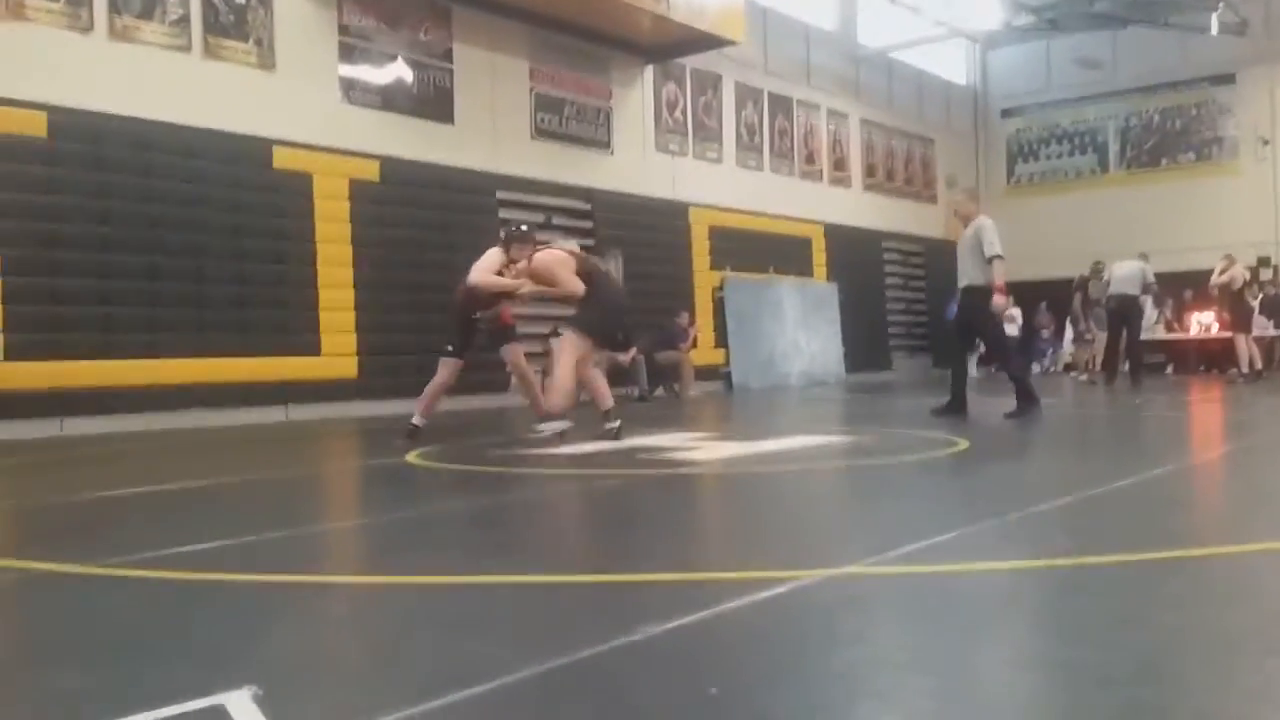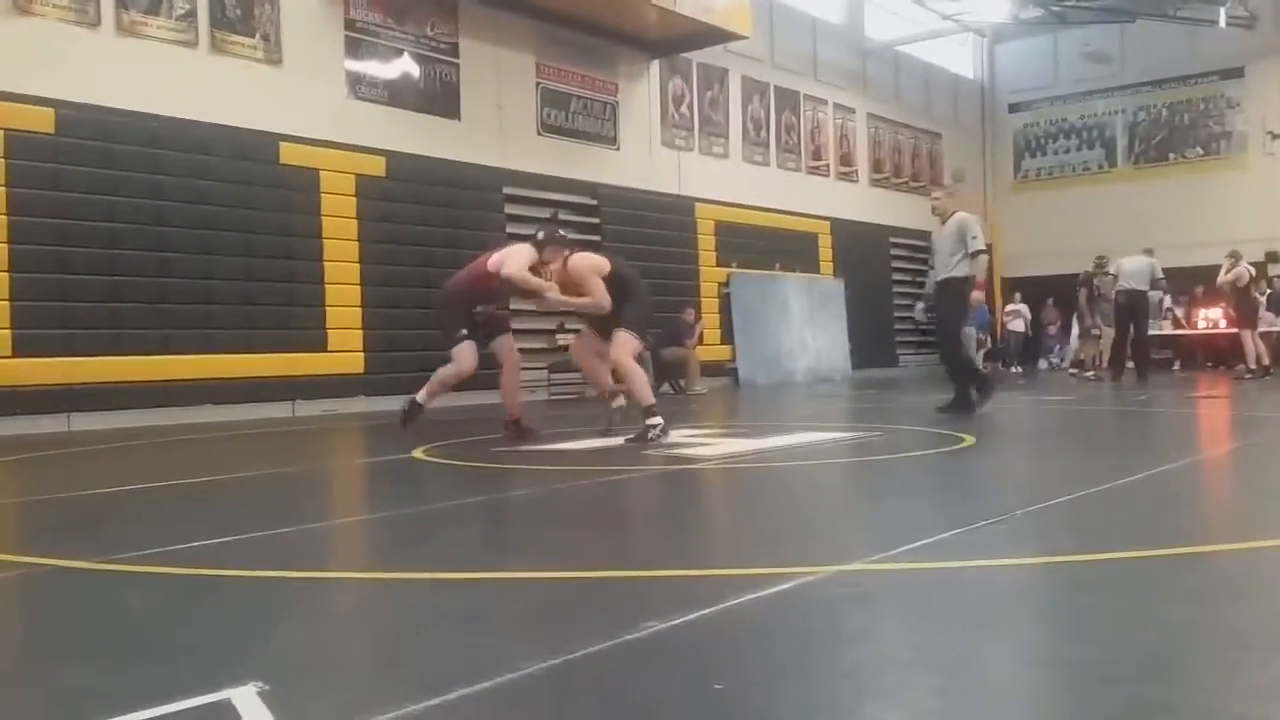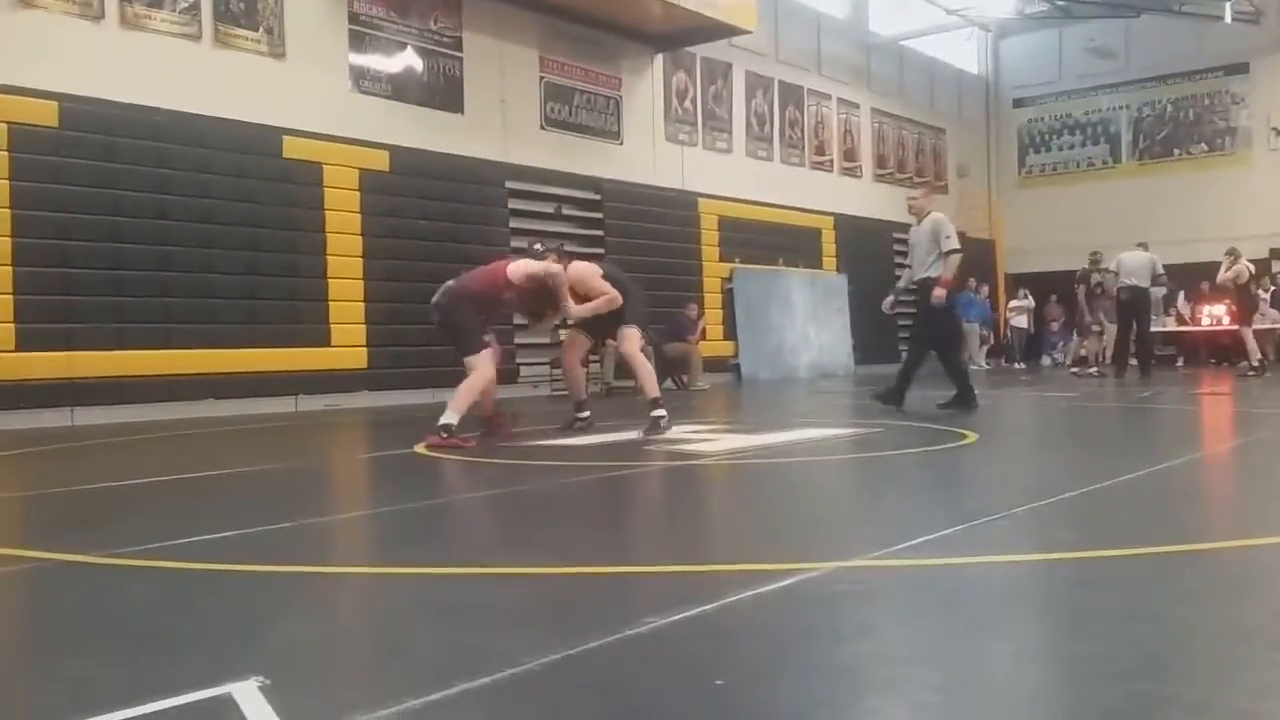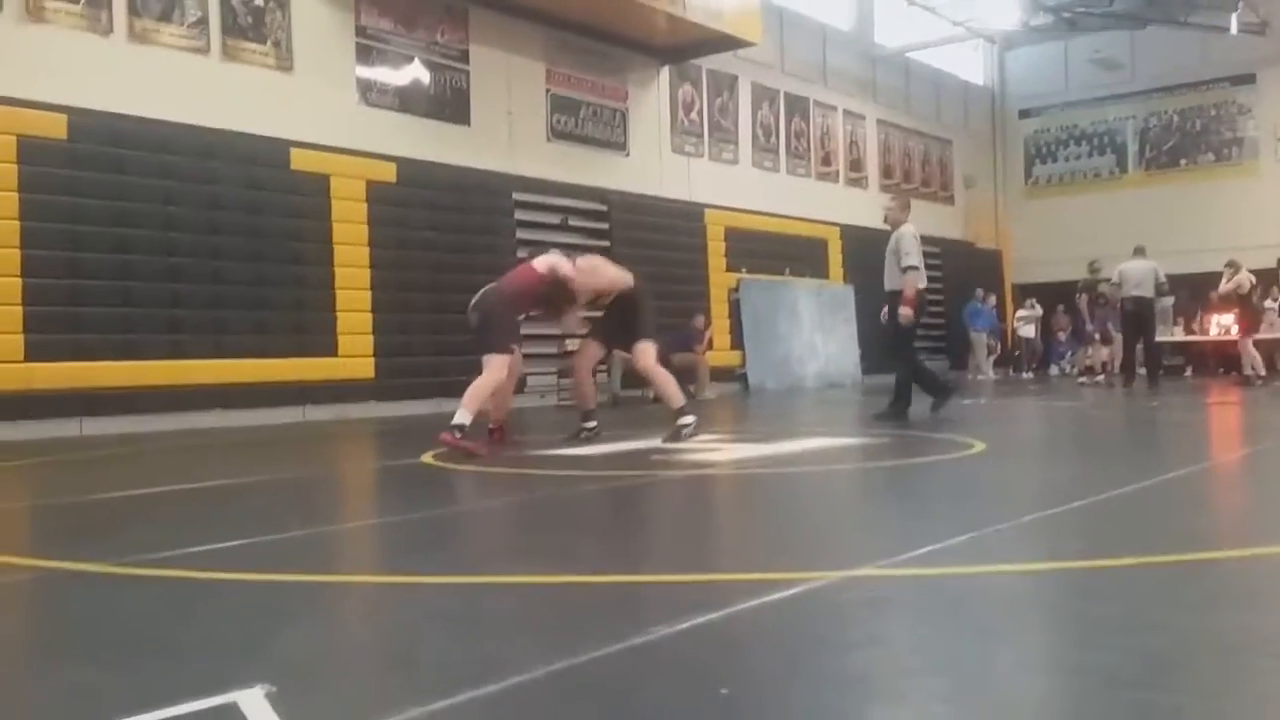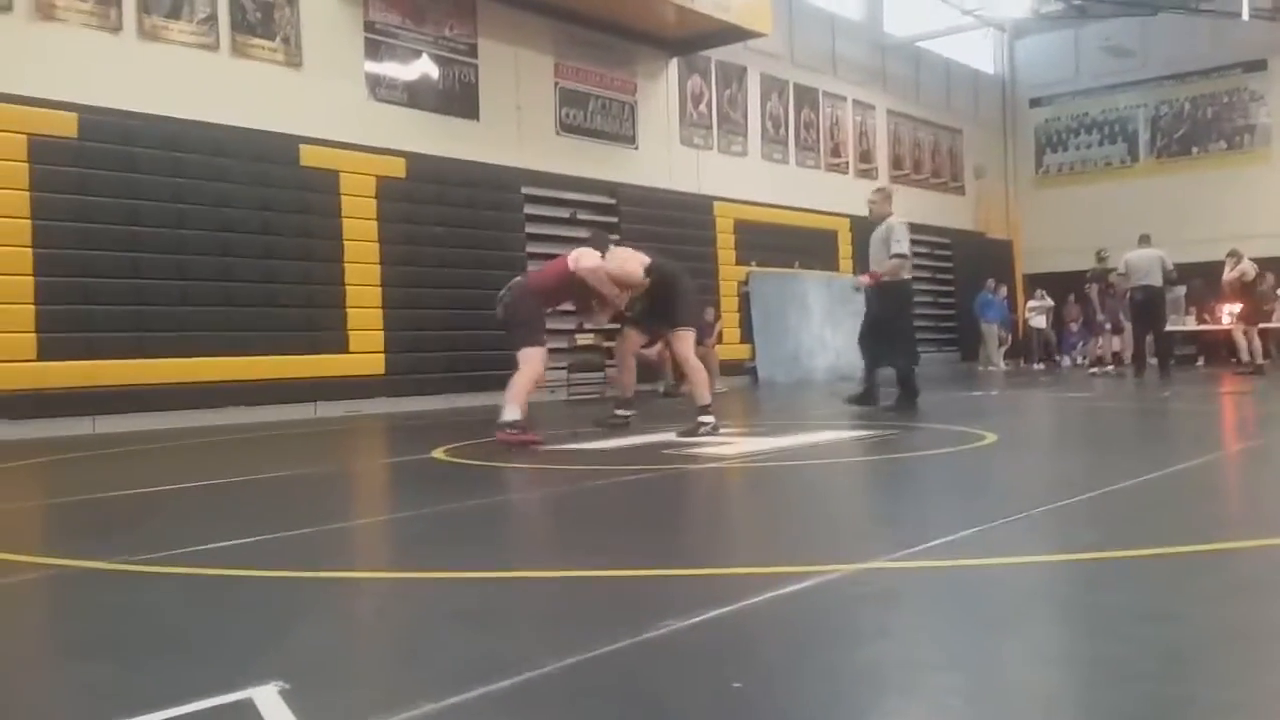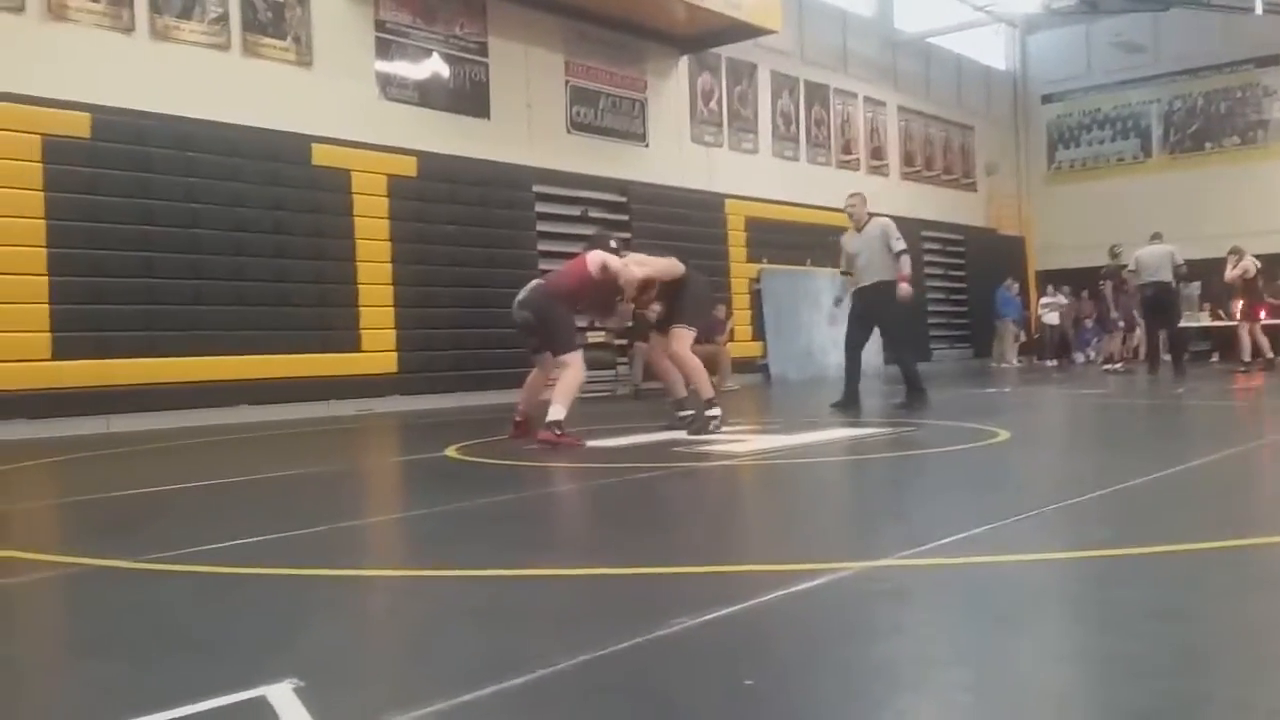
dt=0.3s
person 1, frame 1
left shoulder: (984, 225)
right shoulder: (965, 231)
left elbow: (996, 258)
left wrist: (999, 291)
right wrist: (960, 301)
left hip: (983, 295)
right hip: (968, 296)
left knee: (999, 348)
right knee: (958, 351)
left ankle: (1027, 399)
right ankle: (957, 402)
person 1, frame 2
left shoulder: (965, 220)
right shoulder: (938, 231)
left elbow: (981, 253)
left wrist: (978, 287)
right wrist: (925, 297)
left hip: (959, 287)
right hip: (944, 289)
left knee: (949, 341)
right knee: (946, 344)
left ankle: (981, 384)
right ankle: (963, 398)
person 1, frame 3
left shoulder: (938, 221)
right shoulder: (914, 230)
left elbow: (954, 253)
right elbow: (911, 267)
left wrist: (944, 285)
right wrist: (895, 293)
left hip: (935, 289)
right hip: (927, 289)
left knee: (919, 341)
right knee: (944, 345)
left ankle: (897, 393)
right ankle: (965, 395)
person 1, frame 4
left shoulder: (905, 234)
right shoulder: (898, 234)
left elbow: (912, 269)
left wrist: (906, 303)
right wrist: (891, 304)
left hip: (905, 300)
right hip: (899, 299)
left knee: (901, 353)
right knee: (903, 353)
left ankle: (899, 406)
right ankle: (939, 389)
person 1, frame 5
left shoulder: (896, 225)
right shoulder: (876, 231)
left elbow: (900, 259)
left wrist: (870, 277)
left hip: (896, 290)
right hip: (880, 292)
left knee: (898, 345)
right knee: (868, 341)
left ankle: (908, 396)
right ankle: (869, 391)
person 1, frame 6
left shoulder: (884, 225)
right shoulder: (846, 239)
left elbow: (903, 253)
right elbow: (847, 273)
left wrist: (905, 280)
right wrist: (838, 299)
left hip: (886, 292)
right hip: (861, 295)
left knee: (896, 343)
right knee: (852, 346)
left ankle: (916, 392)
right ankle: (851, 397)
person 2, frame 1
right shoulder: (496, 257)
right elbow: (475, 280)
right wrist: (516, 284)
left hip: (495, 314)
right hip: (464, 314)
left knee: (520, 366)
right knee: (445, 377)
right ankle: (416, 423)
person 2, frame 2
left shoulder: (535, 264)
right shoulder: (525, 253)
right elbow: (509, 272)
right wrist: (545, 286)
left hip: (484, 307)
right hip: (456, 304)
left knee: (512, 360)
right knee: (466, 365)
left ankle: (513, 422)
right ankle: (418, 401)
person 2, frame 3
right shoulder: (533, 269)
right elbow: (555, 270)
right wrist: (567, 302)
left hip: (449, 302)
right hip: (457, 304)
left knee: (491, 354)
right knee: (483, 372)
left ankle: (489, 417)
right ankle: (444, 431)
person 2, frame 4
right shoulder: (554, 262)
right elbow: (569, 274)
left hip: (487, 307)
right hip: (497, 308)
left knee: (513, 369)
right knee: (496, 373)
left ankle: (496, 428)
right ankle: (456, 431)
person 2, frame 5
right shoulder: (590, 256)
left elbow: (595, 316)
right elbow: (590, 268)
left wrist: (612, 302)
right wrist: (616, 294)
left hip: (515, 299)
right hip: (522, 301)
left knee: (534, 365)
right knee: (533, 366)
left ankle: (511, 421)
right ankle: (510, 426)
person 2, frame 6
left shoulder: (581, 267)
right shoulder: (603, 258)
right elbow: (629, 277)
left hip: (525, 302)
right hip: (548, 304)
left knee: (545, 366)
right knee: (575, 368)
left ankle: (520, 422)
right ankle: (553, 427)
person 3, frame 1
left shoulder: (540, 261)
right shoulder: (548, 254)
left elbow: (577, 289)
left wrist: (537, 290)
left hip: (603, 300)
right hip: (610, 298)
left knee: (562, 355)
right knee: (583, 363)
left ankle: (553, 421)
right ankle: (611, 423)
person 3, frame 2
left shoulder: (576, 264)
right shoulder: (567, 263)
left elbow: (603, 304)
left wrist: (561, 300)
left hip: (633, 301)
right hip: (617, 302)
left knee: (618, 356)
right knee: (579, 351)
left ankle: (655, 422)
right ankle: (615, 399)
person 3, frame 3
left shoulder: (575, 272)
left elbow: (614, 299)
left wrist: (578, 311)
left hip: (626, 301)
right hip: (601, 304)
left knee: (630, 350)
right knee: (569, 354)
left ankle: (659, 414)
right ankle: (582, 414)
person 3, frame 4
left shoulder: (587, 266)
left elbow: (625, 279)
left wrist: (588, 282)
left hip: (636, 307)
right hip: (613, 312)
left knee: (644, 363)
right knee: (581, 363)
left ankle: (686, 419)
right ankle: (589, 424)
person 3, frame 5
left shoulder: (614, 259)
right shoulder: (609, 263)
left elbow: (636, 275)
left wrist: (604, 268)
left hip: (678, 290)
right hip: (657, 298)
left knee: (683, 352)
right knee: (625, 347)
left ankle: (707, 419)
right ankle: (623, 409)
person 3, frame 6
left shoulder: (630, 265)
left elbow: (677, 267)
left wrist: (643, 273)
left hip: (691, 289)
right hip: (674, 296)
left knee: (677, 349)
right knee: (655, 353)
left ankle: (713, 412)
right ankle: (685, 413)
